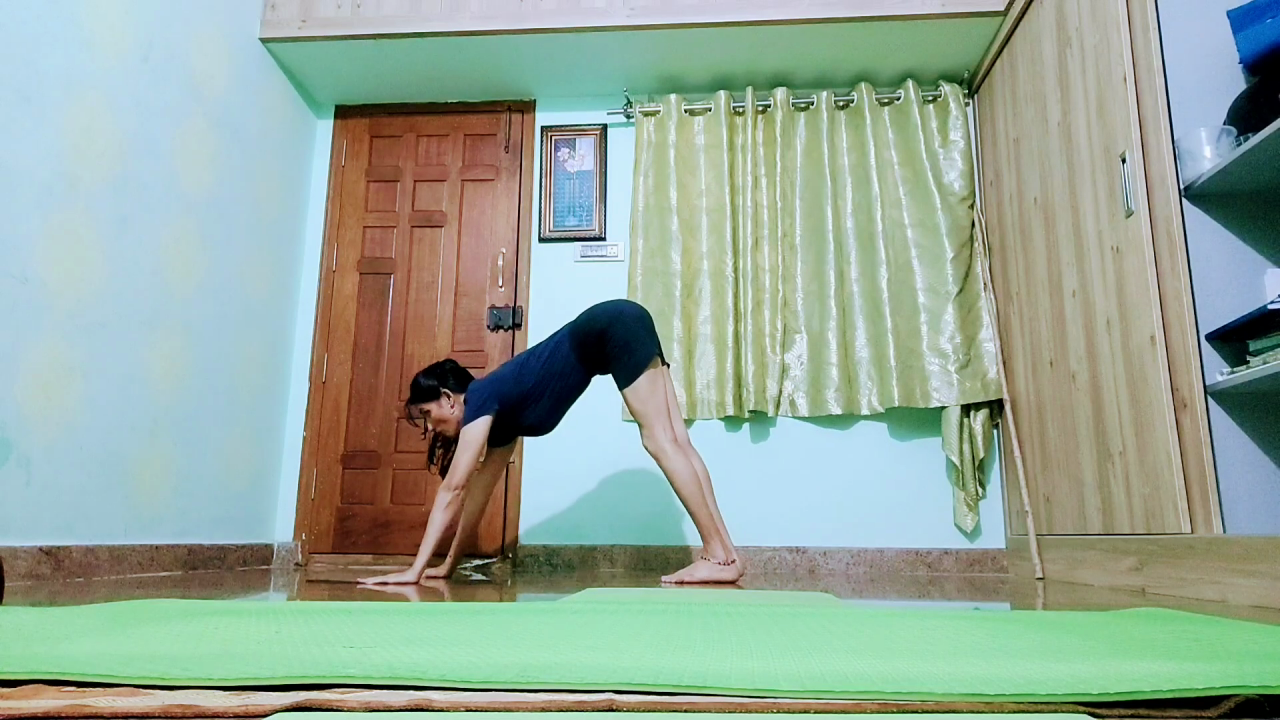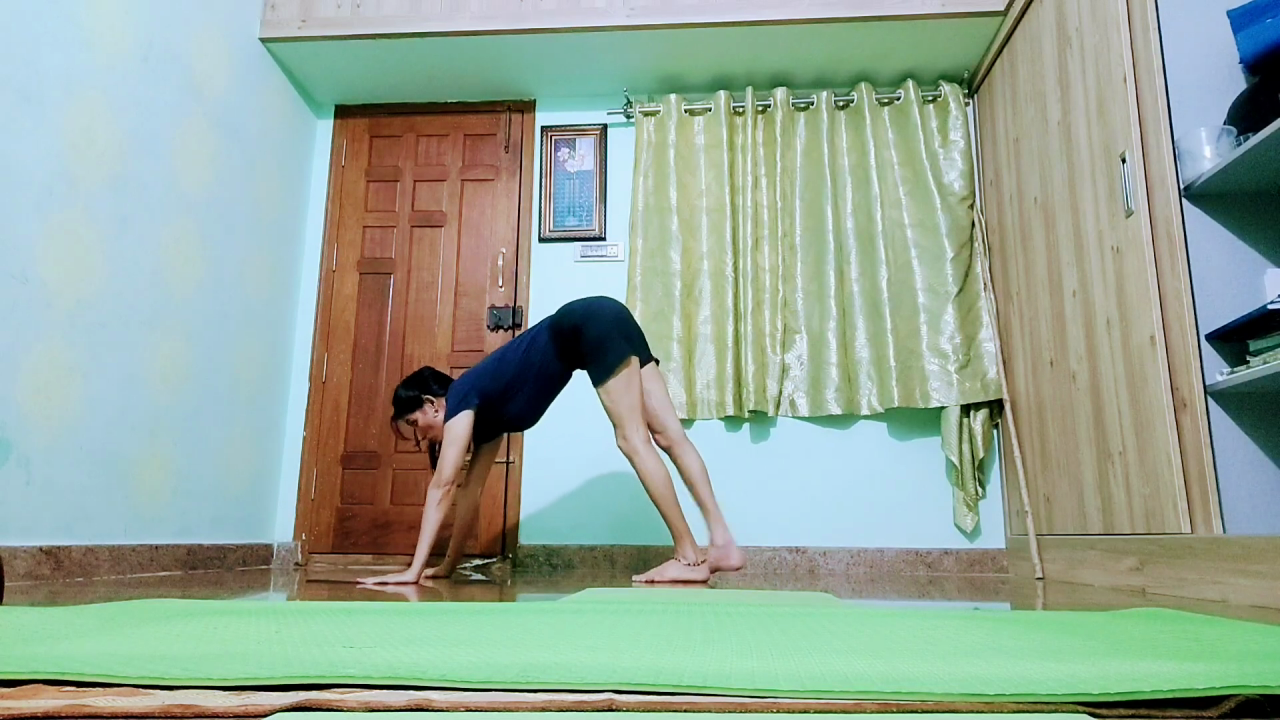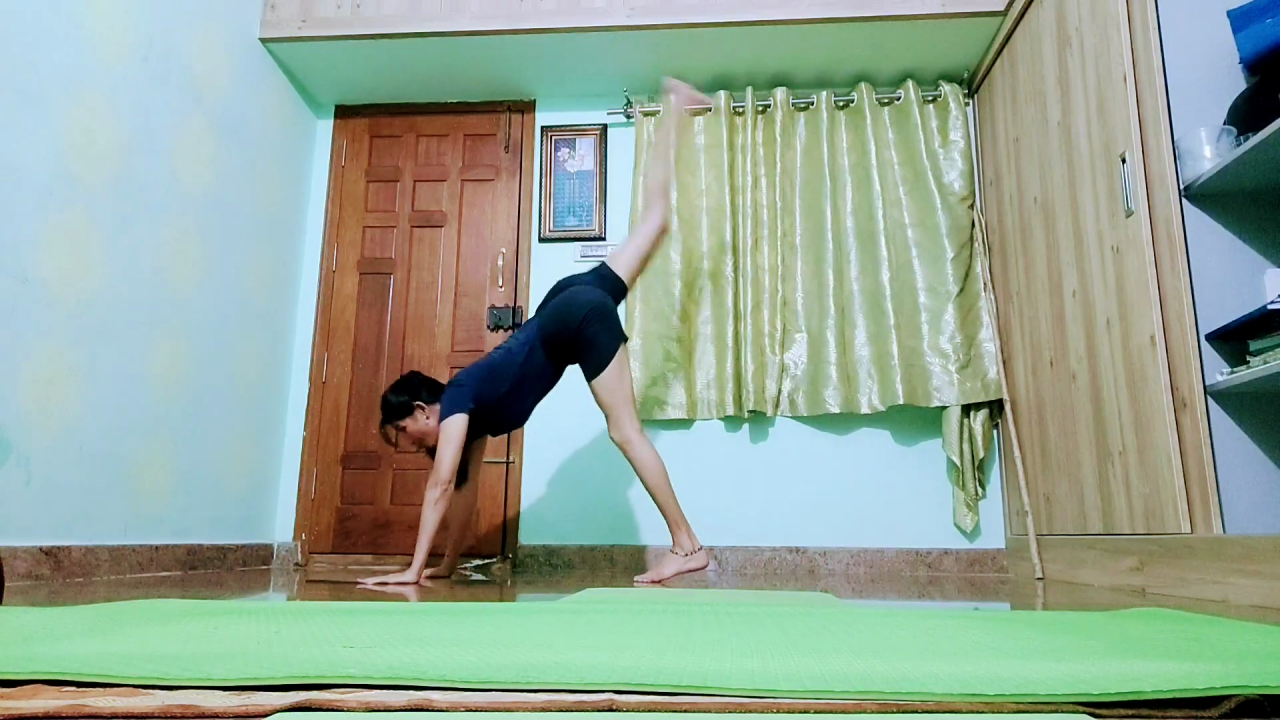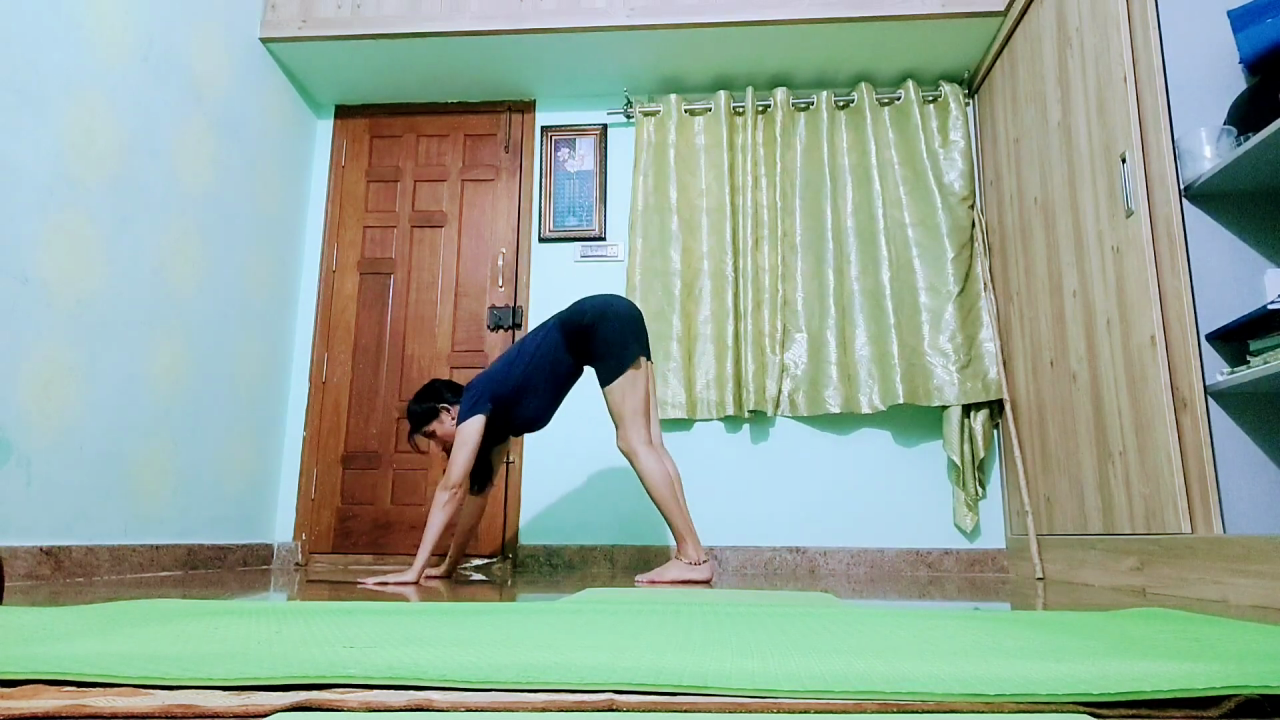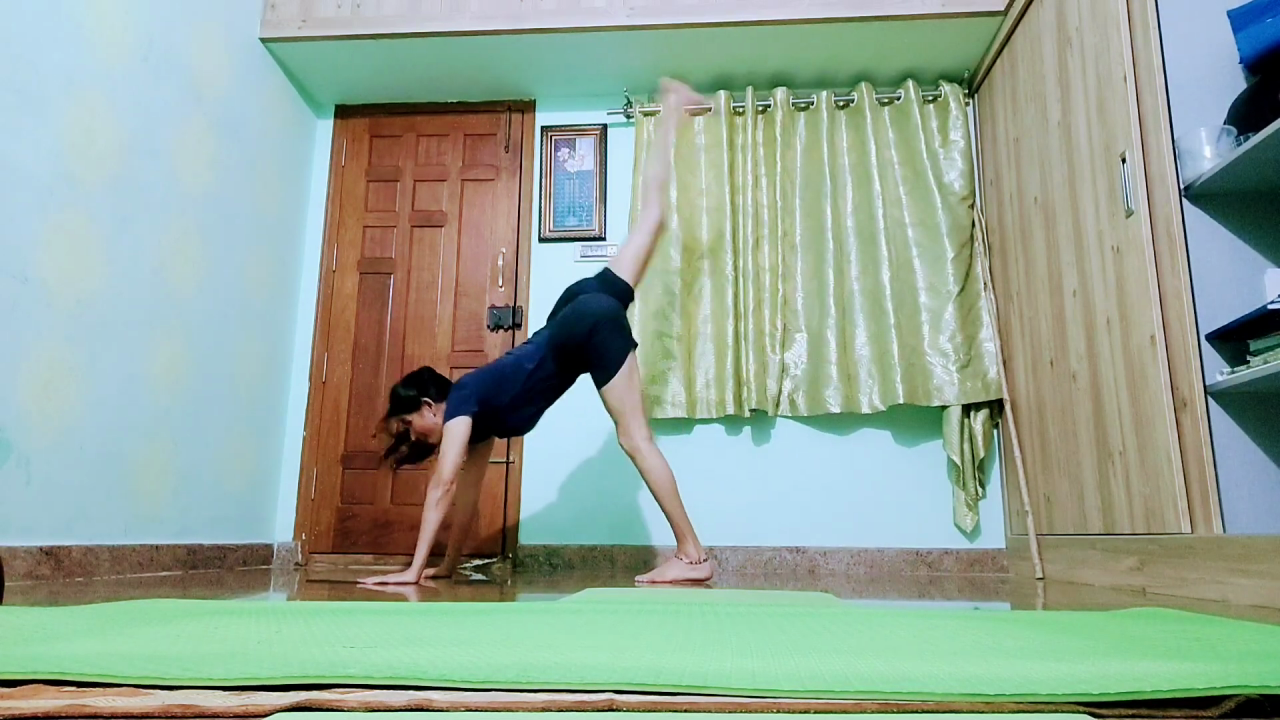
dt=0.7s
person 1, frame 1
left shoulder: (481, 401)
right shoulder: (500, 416)
left elbow: (454, 488)
right elbow: (479, 489)
left wrist: (416, 569)
right wrist: (448, 564)
left hip: (615, 328)
right hip: (611, 335)
left knee: (661, 441)
right knee: (676, 441)
left ankle: (719, 557)
right ankle: (725, 552)
person 1, frame 2
left shoulder: (461, 399)
right shoulder: (486, 415)
left elbow: (443, 487)
right elbow: (469, 488)
left wrist: (414, 569)
right wrist: (448, 565)
left hip: (593, 325)
right hip: (600, 327)
left knee: (634, 440)
right knee: (669, 433)
left ankle: (689, 556)
right ankle: (723, 545)
person 1, frame 3
left shoulder: (458, 406)
right shoulder: (459, 407)
left elbow: (441, 486)
right elbow: (462, 483)
left wrist: (415, 569)
right wrist: (447, 562)
left hip: (579, 318)
right hip: (579, 305)
left knee: (626, 431)
right knee: (652, 223)
left ankle: (685, 547)
person 1, frame 4
left shoulder: (475, 403)
right shoulder: (495, 414)
left elbow: (452, 489)
right elbow: (477, 491)
left wrist: (416, 569)
right wrist: (449, 565)
left hip: (604, 323)
right hip: (607, 324)
left knee: (636, 444)
right knee: (650, 444)
left ankle: (693, 557)
right ankle: (690, 553)
person 1, frame 5
left shoulder: (461, 405)
right shoulder: (479, 411)
left elbow: (444, 486)
right elbow: (469, 489)
left wrist: (416, 570)
right wrist: (448, 564)
left hip: (590, 325)
right hip: (582, 314)
left knee: (635, 439)
right knee: (651, 220)
left ankle: (692, 556)
